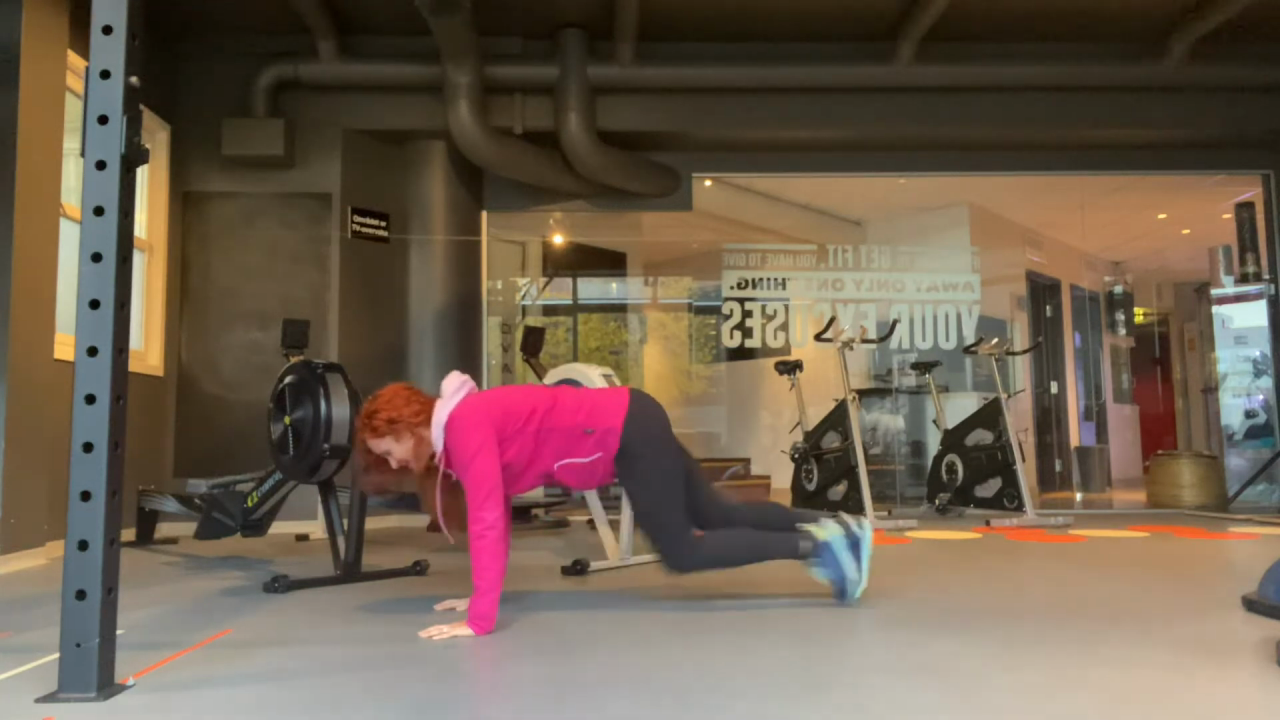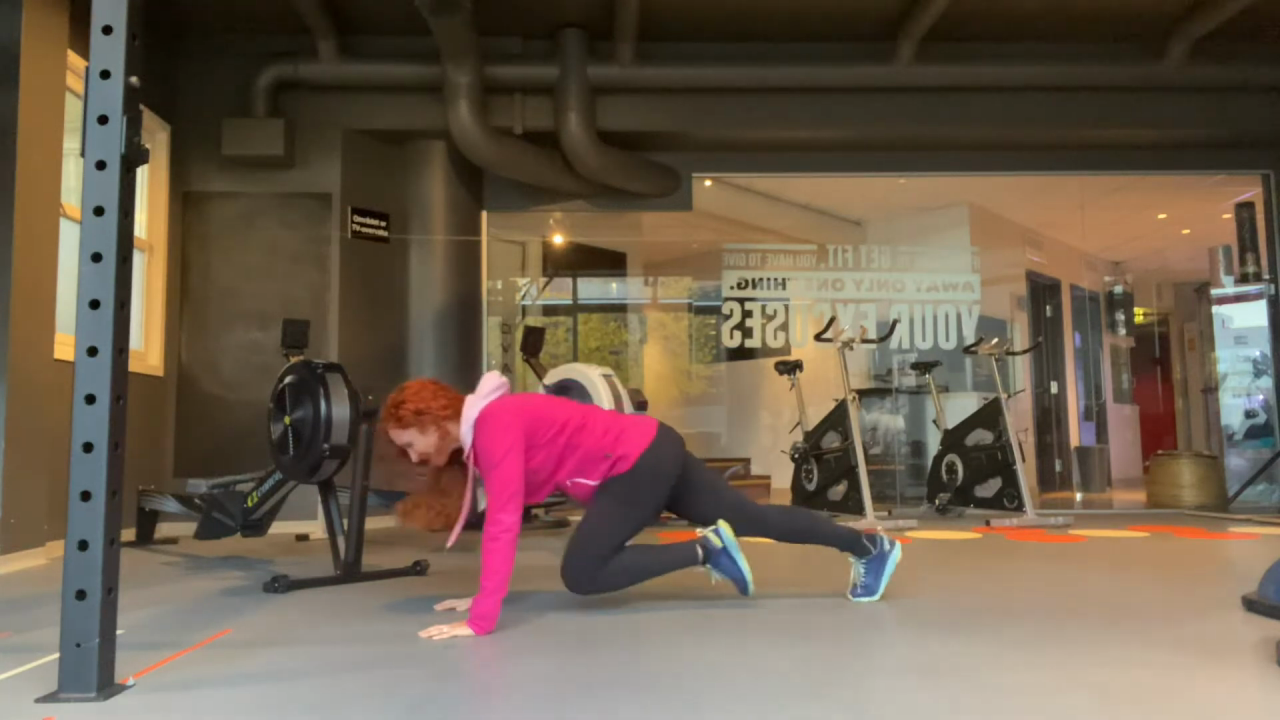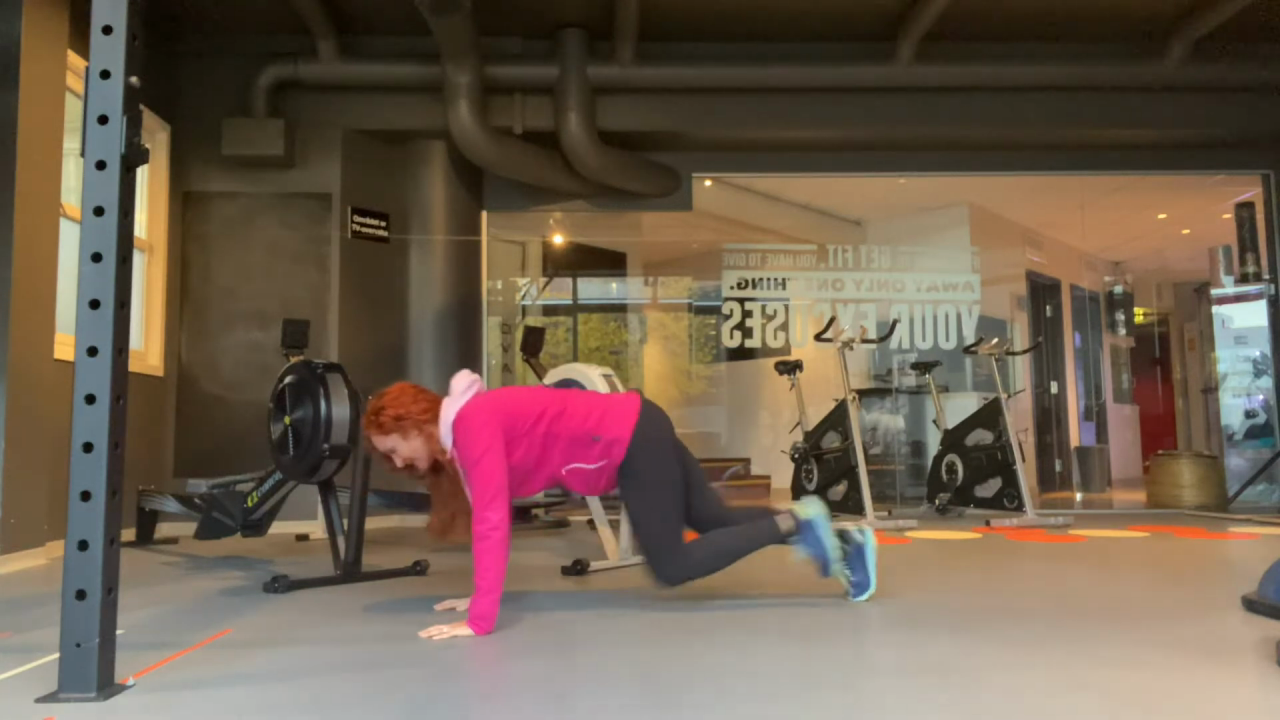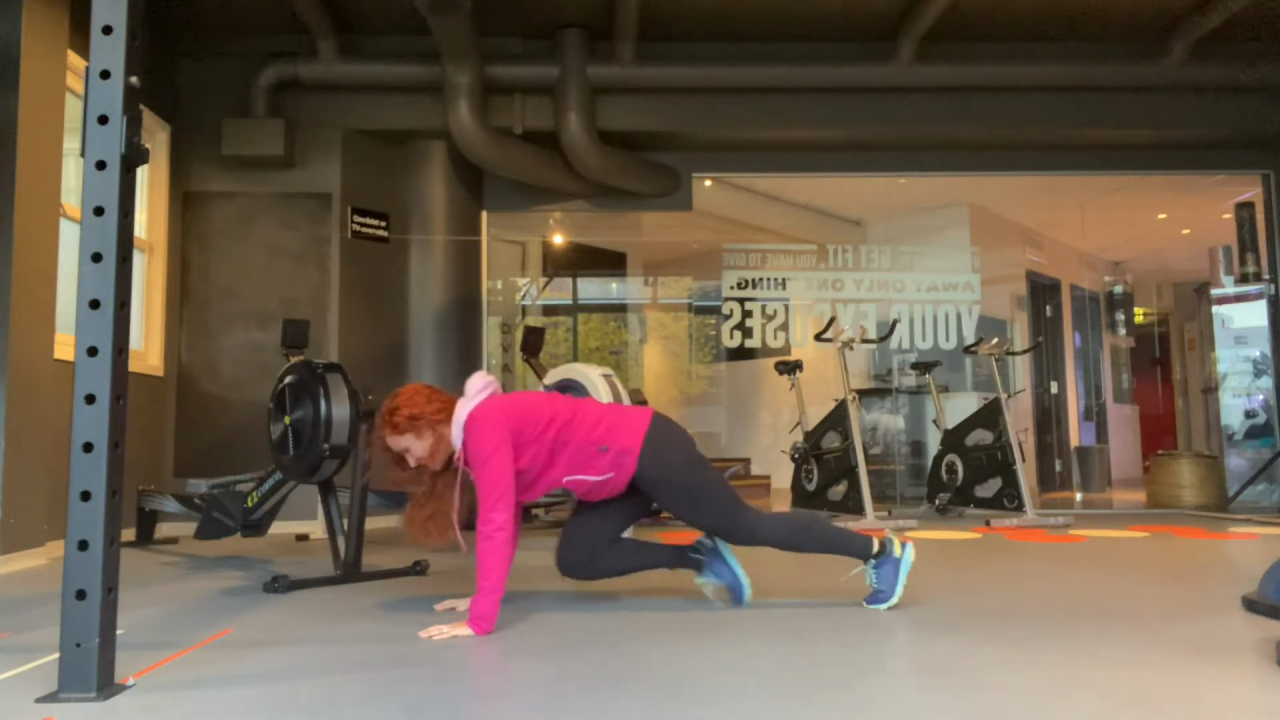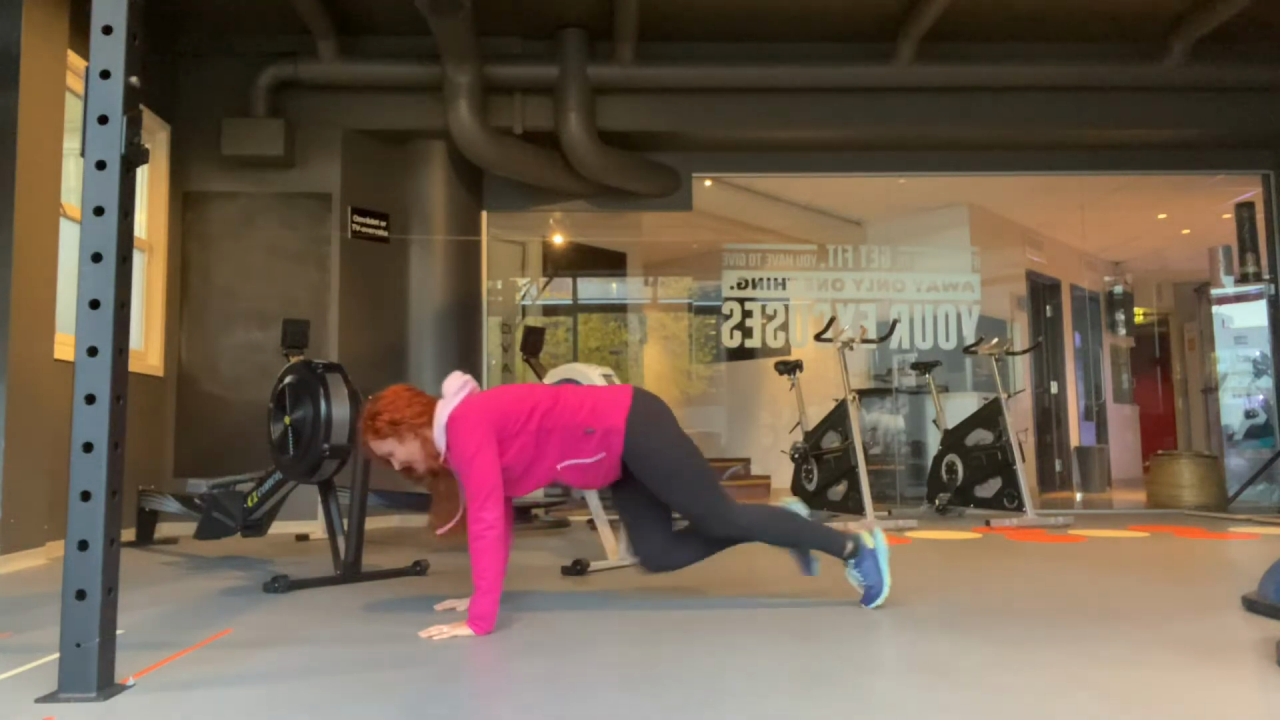
dt=0.2s
person 1, frame 1
left shoulder: (467, 425)
right shoulder: (459, 429)
left elbow: (489, 523)
right elbow: (493, 516)
left wrist: (480, 618)
right wrist: (480, 592)
left hip: (628, 423)
right hip: (623, 431)
left knee: (681, 552)
right knee: (714, 514)
left ankle: (815, 542)
right ankle: (838, 527)
person 1, frame 2
left shoulder: (495, 426)
right shoulder: (477, 433)
left elbow: (504, 524)
right elbow: (503, 515)
left wrist: (482, 619)
right wrist: (485, 595)
left hip: (644, 458)
right hip: (648, 457)
left knee: (581, 572)
right knee: (747, 517)
left ankle: (706, 548)
right ankle: (871, 546)
person 1, frame 3
left shoulder: (473, 425)
right shoulder: (467, 429)
left elbow: (492, 522)
right elbow: (492, 514)
left wrist: (480, 618)
right wrist: (481, 594)
left hip: (635, 436)
right hip: (625, 443)
left knee: (672, 567)
right knee: (715, 521)
left ankle: (794, 523)
right ankle: (823, 535)
person 1, frame 4
left shoulder: (483, 425)
right shoulder: (482, 430)
left elbow: (496, 523)
right elbow: (504, 516)
left wrist: (480, 618)
right wrist: (484, 593)
left hip: (647, 453)
right hip: (630, 461)
left knee: (746, 526)
right knee: (577, 561)
left ankle: (883, 550)
right ankle: (699, 558)
person 1, frame 5
left shoulder: (464, 425)
right shoulder: (469, 428)
left elbow: (487, 521)
right elbow: (494, 514)
left wrist: (480, 617)
right wrist: (482, 593)
left hip: (633, 427)
right hip: (624, 436)
left knee: (723, 520)
right knee: (655, 557)
left ankle: (858, 544)
right ankle: (784, 525)
